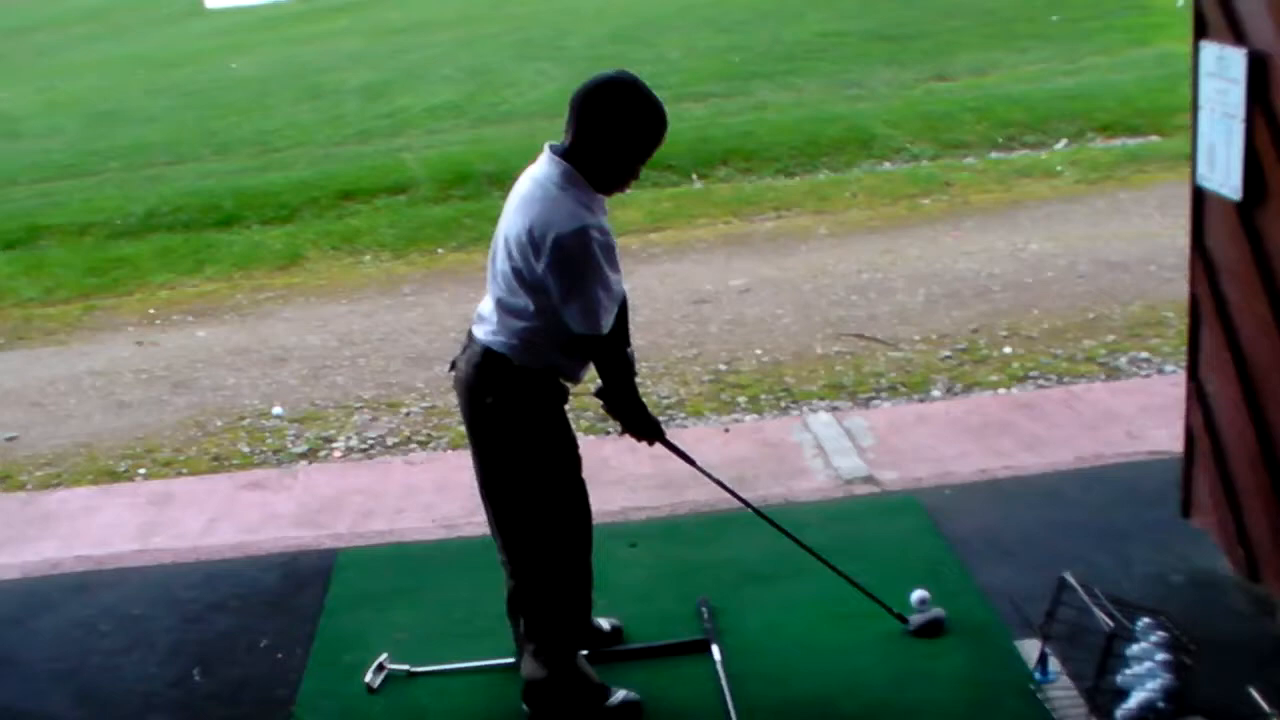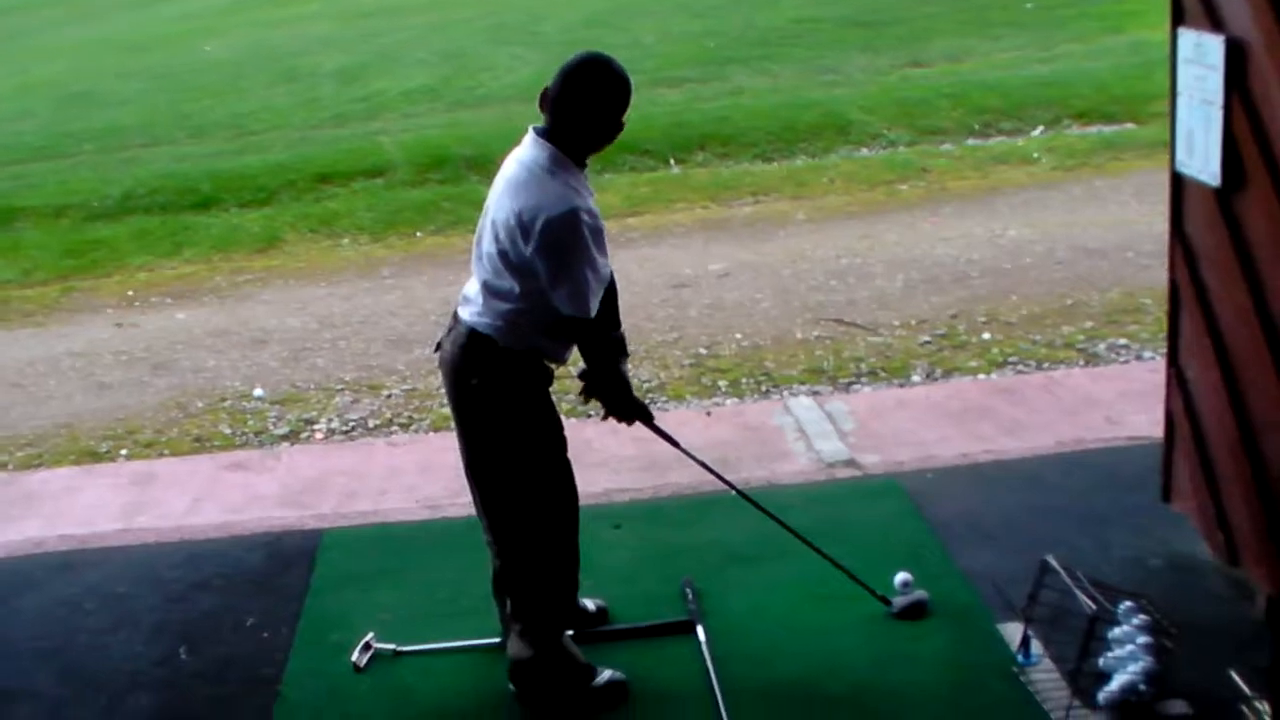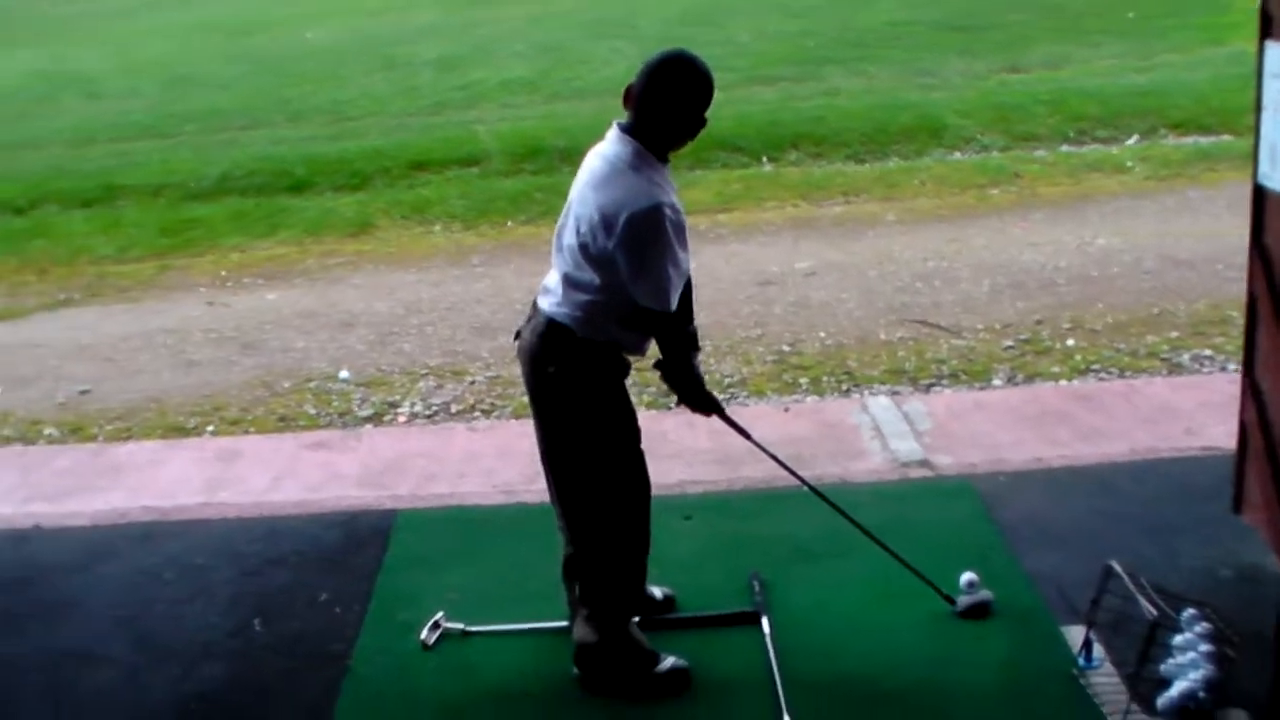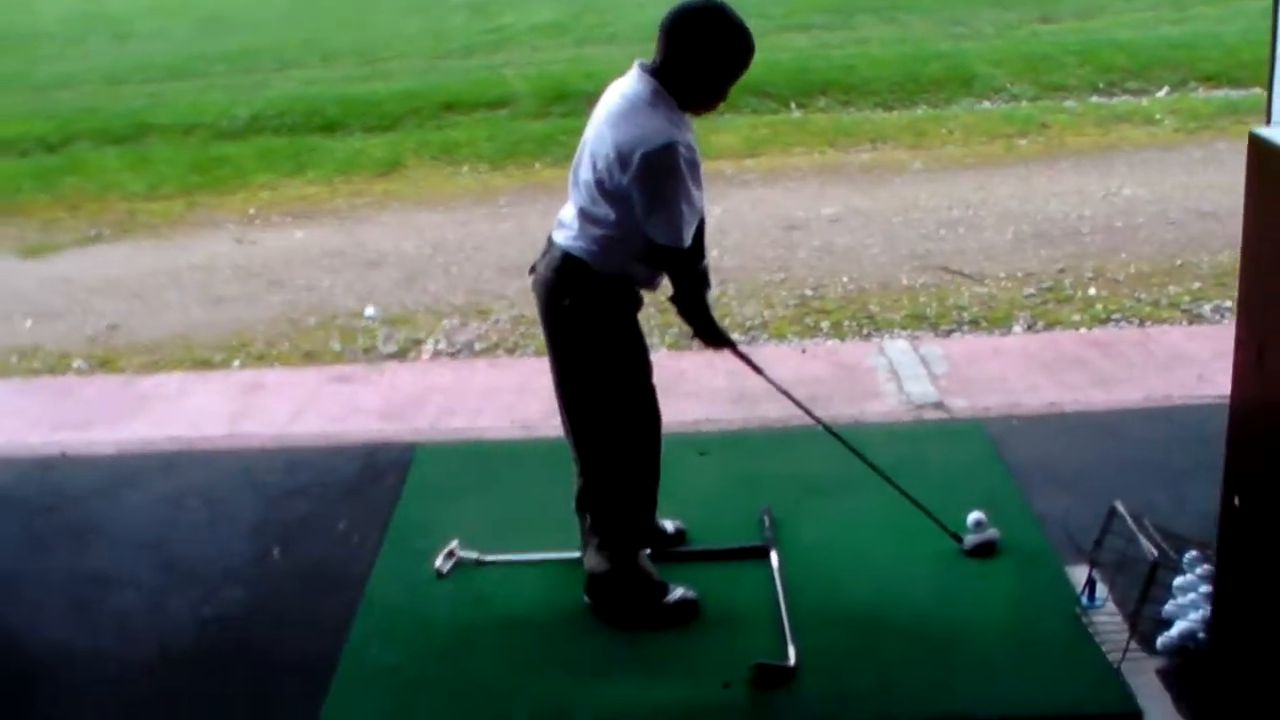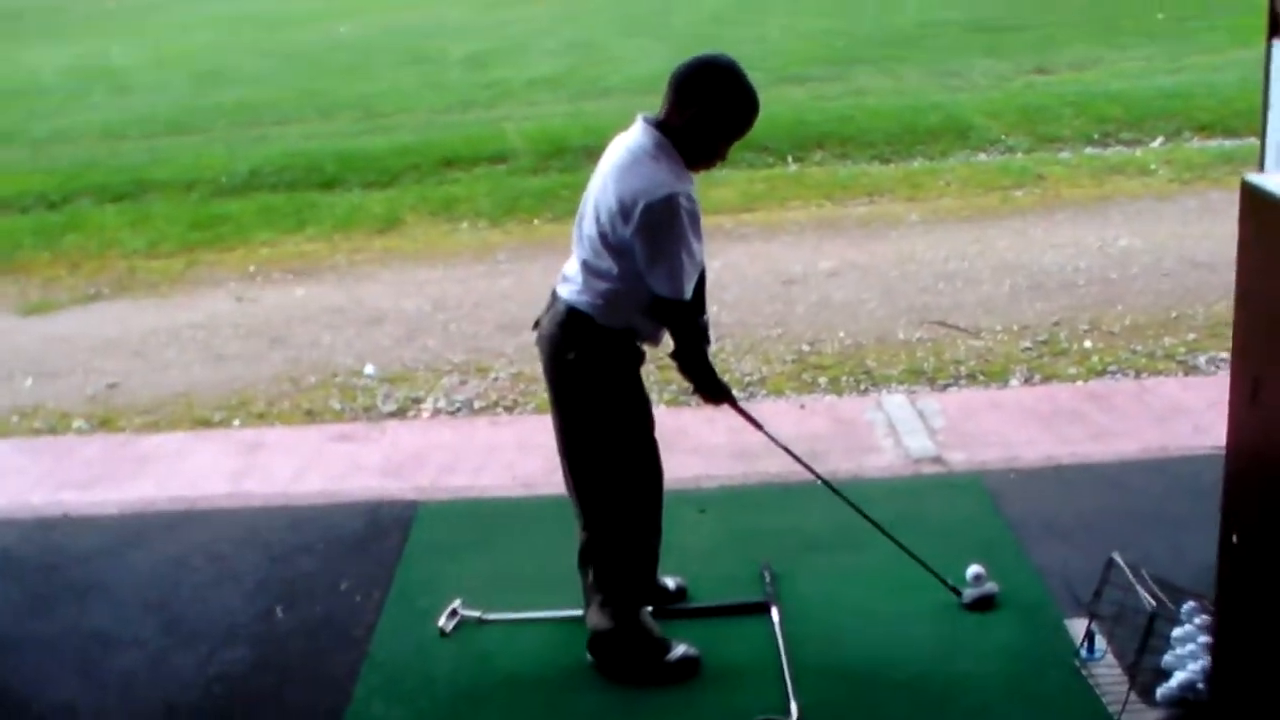
dt=0.3s
person 1, frame 1
left shoulder: (546, 175)
right shoulder: (573, 225)
left elbow: (604, 312)
right elbow: (597, 336)
left wrist: (622, 389)
right wrist: (630, 408)
left hip: (501, 368)
right hip: (513, 388)
left knee: (545, 521)
right knee: (549, 531)
left ankle: (561, 624)
person 1, frame 2
left shoulder: (529, 159)
right shoulder: (564, 207)
right elbow: (583, 318)
left wrist: (608, 367)
right wrist: (615, 386)
left hip: (484, 347)
right hip: (499, 367)
left knee: (526, 503)
right knee: (537, 510)
left ankle: (545, 605)
right ankle: (540, 659)
person 1, frame 3
left shoulder: (611, 154)
right shoulder: (647, 204)
right elbow: (661, 310)
left wrist: (682, 360)
right wrist: (688, 380)
left hip: (560, 336)
right hip: (576, 359)
left knee: (597, 492)
right knee: (611, 499)
left ankle: (613, 591)
right ankle: (605, 645)
person 1, frame 4
left shoulder: (630, 91)
right shoulder: (662, 141)
right elbow: (672, 247)
left wrist: (691, 292)
right wrist: (700, 313)
left hip: (575, 270)
right hip: (590, 292)
left knee: (614, 424)
right knee: (623, 432)
left ankle: (623, 524)
right ankle: (616, 575)
person 1, frame 5
left shoulder: (633, 143)
right shoulder: (665, 193)
right elbow: (672, 301)
left wrist: (693, 345)
right wrist: (700, 367)
left hip: (577, 325)
right hip: (594, 346)
left knee: (612, 480)
right knee: (625, 488)
left ankle: (623, 580)
right ankle: (619, 632)
